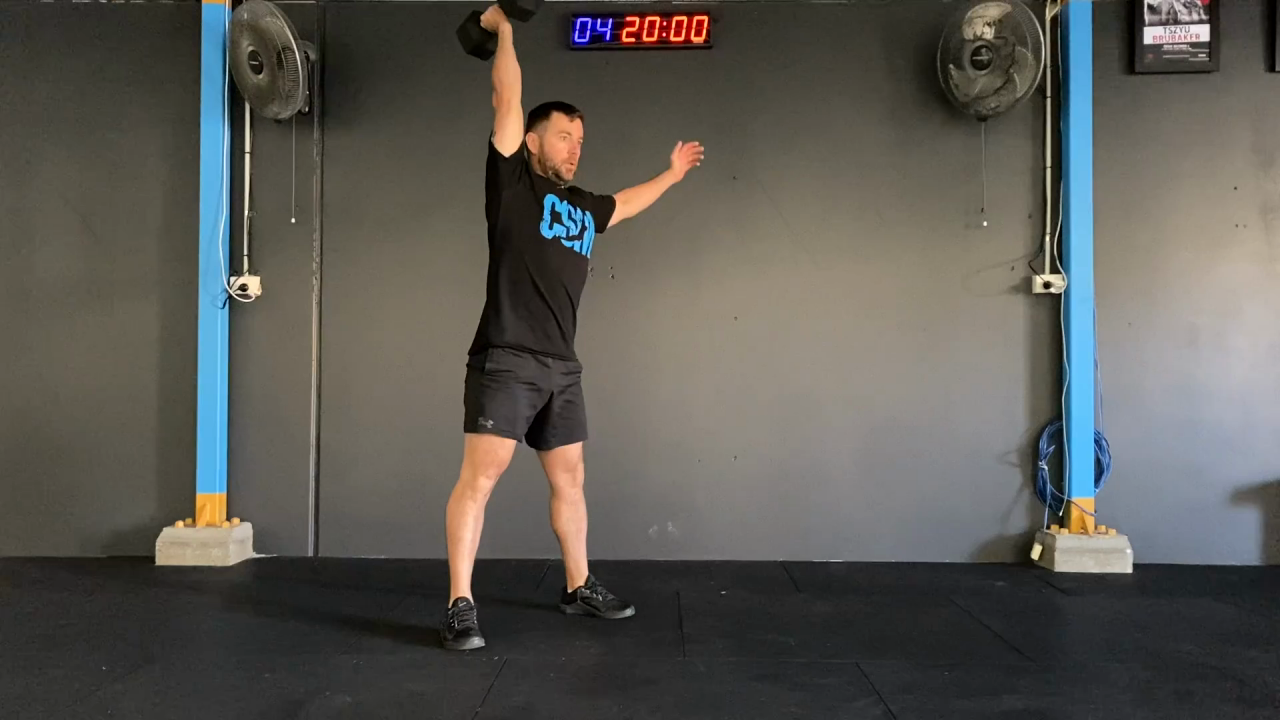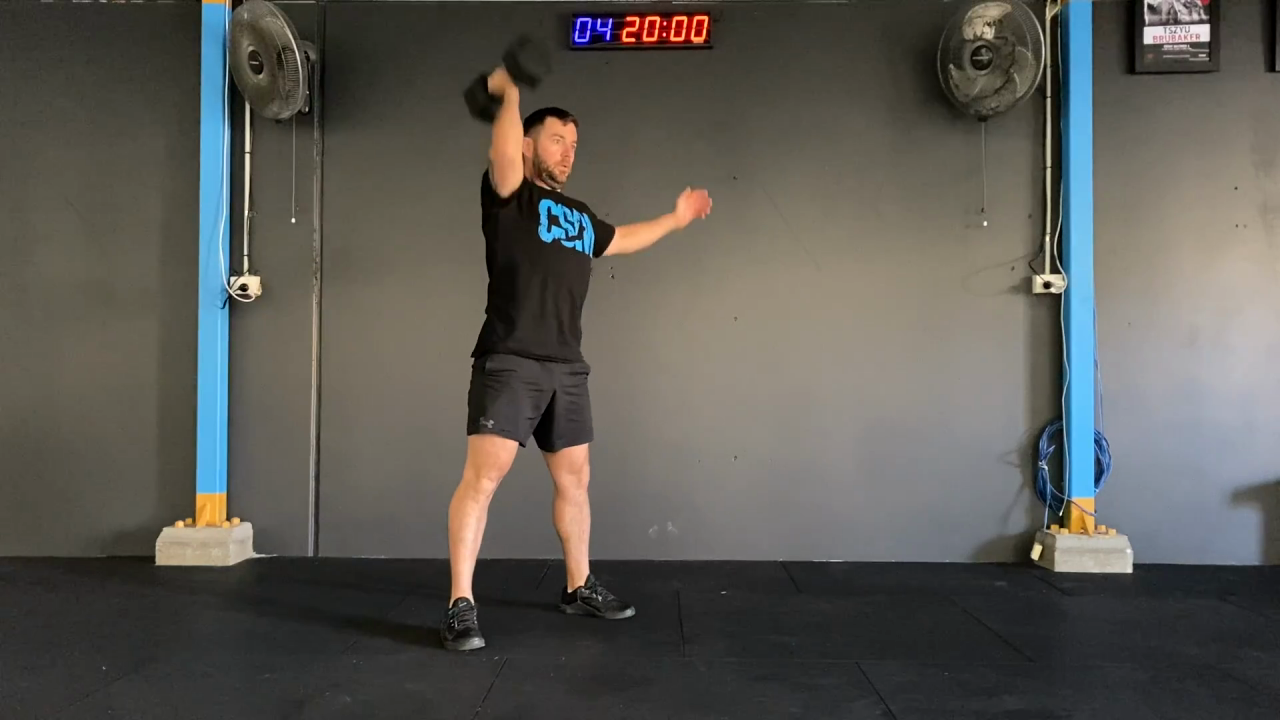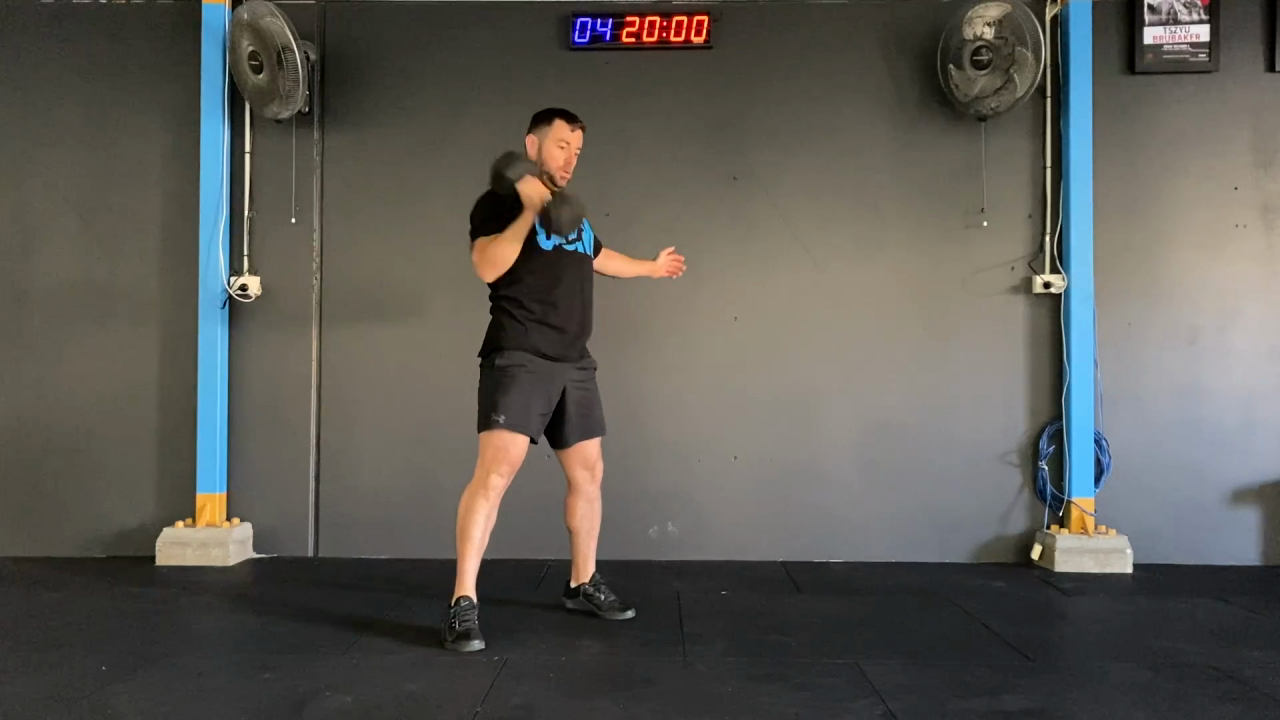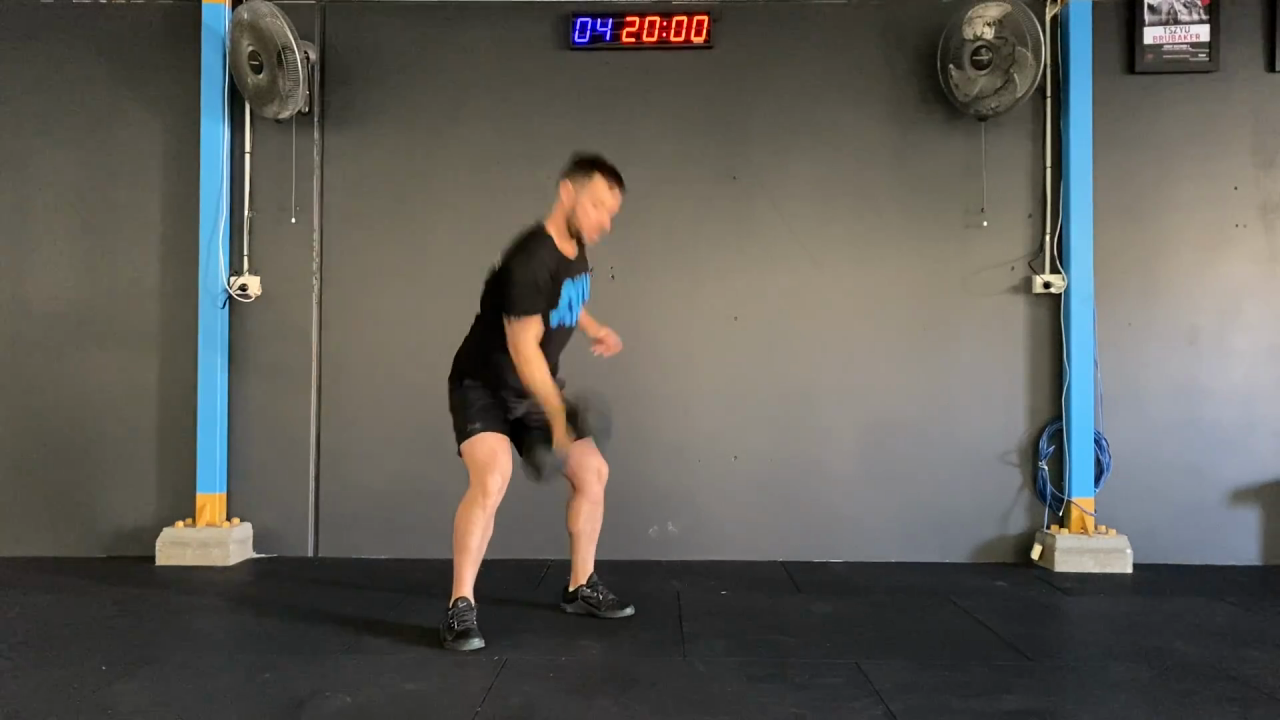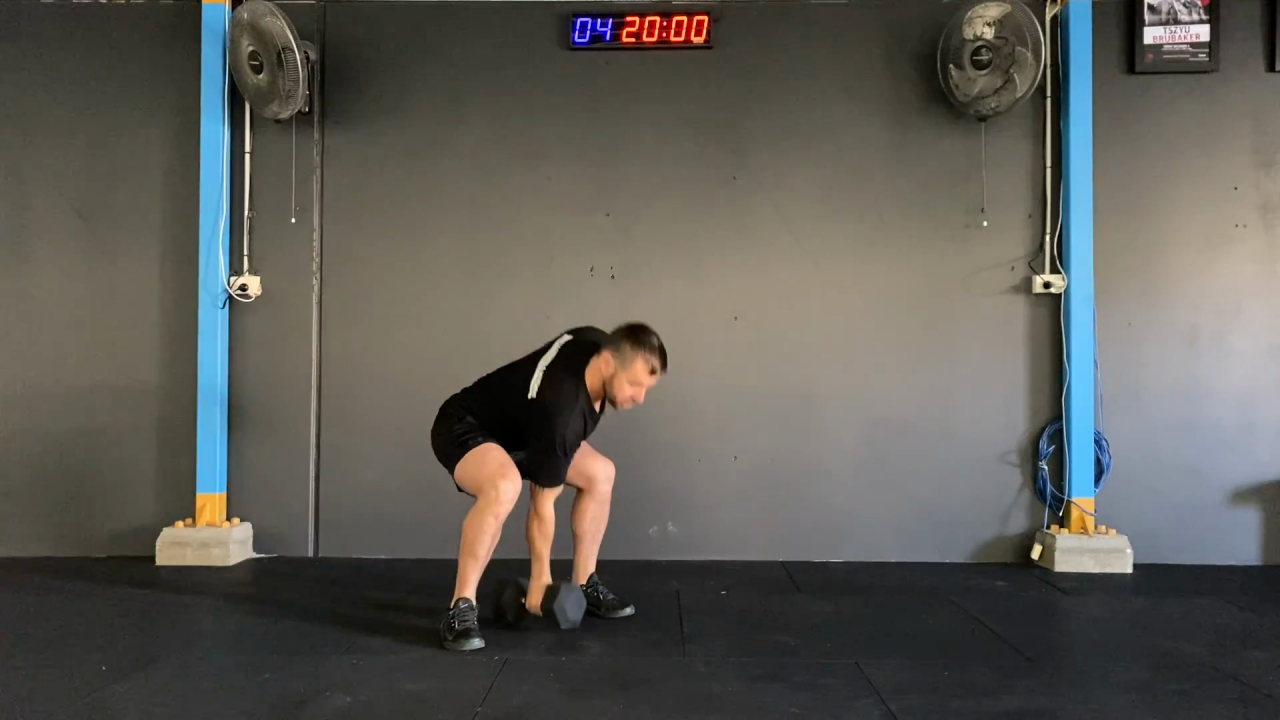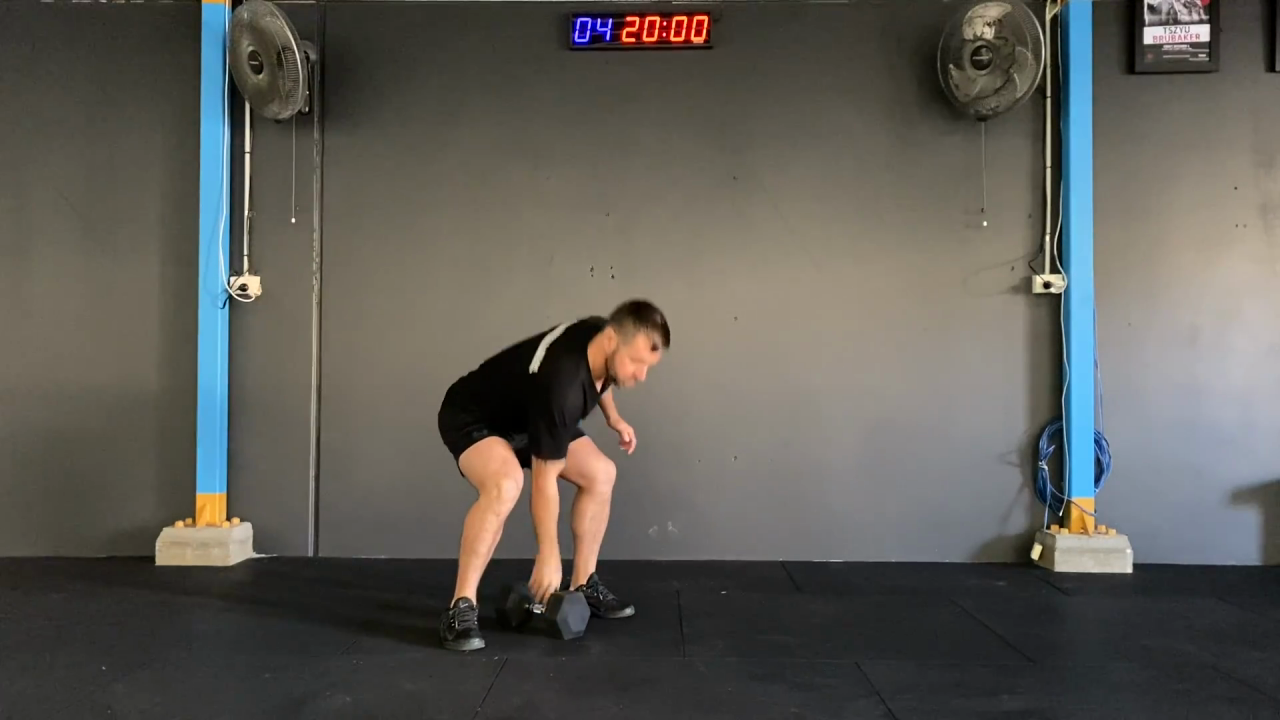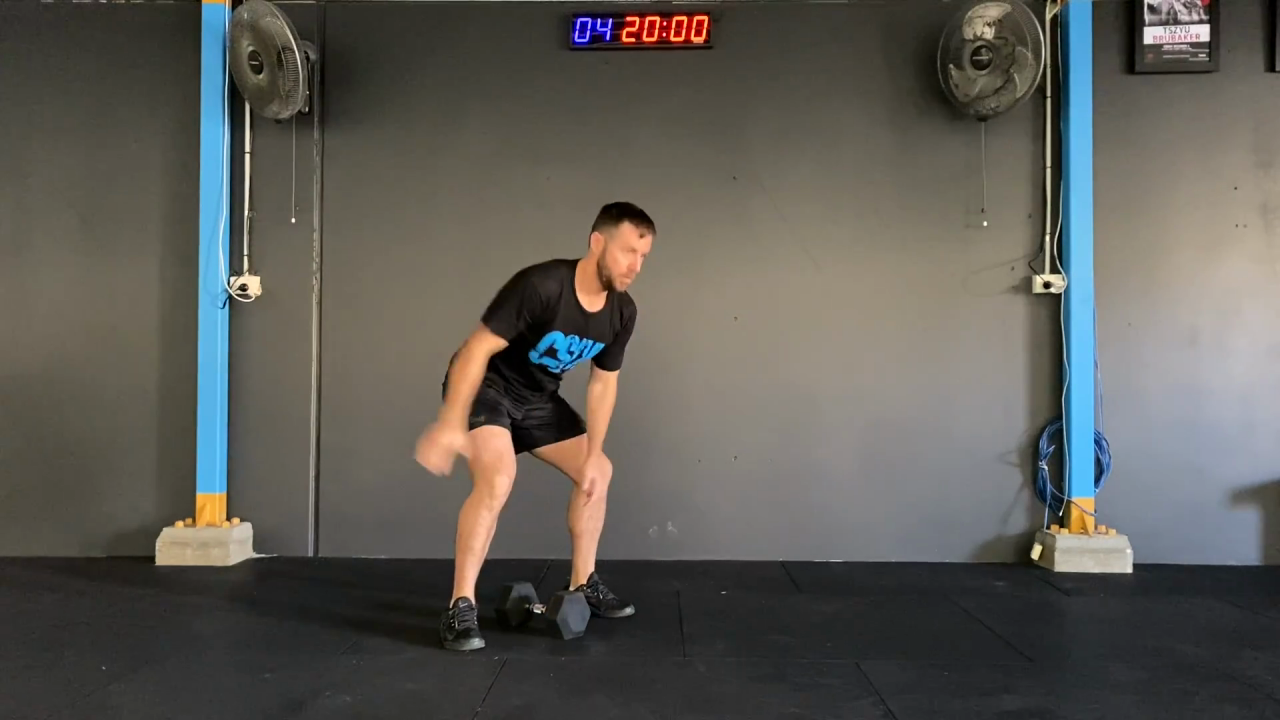
dt=0.4s
person 1, frame 1
left shoulder: (582, 206)
right shoulder: (512, 183)
left elbow: (626, 204)
right elbow: (506, 105)
left wrist: (672, 174)
left hip: (560, 364)
right hip: (507, 359)
left knee: (569, 478)
right knee: (481, 476)
left ankle: (579, 587)
right ankle: (460, 604)
person 1, frame 2
left shoulder: (579, 214)
right shoulder: (510, 198)
left elbow: (620, 240)
right elbow: (502, 157)
left wrist: (675, 217)
right wrist: (509, 94)
left hip: (566, 367)
right hip: (510, 363)
left knee: (574, 480)
right knee: (483, 478)
left ankle: (579, 586)
right ankle: (461, 604)
person 1, frame 3
right shoulder: (499, 203)
left elbow: (595, 256)
right elbow: (488, 266)
left wrist: (651, 267)
right wrist: (528, 210)
left hip: (574, 363)
right hip: (518, 359)
left knee: (587, 475)
right knee: (495, 473)
left ankle: (583, 583)
right ankle: (462, 603)
person 1, frame 4
left shoulder: (575, 250)
right shoulder: (531, 261)
right elbow: (523, 349)
left wrist: (594, 330)
right wrist: (559, 417)
left hip: (533, 391)
right hip: (485, 386)
left knee: (593, 473)
right knee: (492, 481)
left ankle: (581, 586)
right ankle: (461, 605)
person 1, frame 5
left shoulder: (594, 342)
right shoulder: (561, 412)
right elbow: (542, 507)
right wrist: (541, 580)
left hip: (515, 428)
right hip: (463, 427)
left knee: (600, 476)
right knee: (505, 488)
left ankle: (584, 585)
right ankle: (461, 609)
person 1, frame 6
left shoulder: (602, 333)
right shoulder: (562, 386)
right elbow: (544, 481)
left wrist: (614, 419)
right wrist: (548, 558)
left hip: (521, 414)
right hip: (471, 416)
left knee: (600, 473)
right knee: (505, 485)
left ankle: (583, 584)
right ankle: (461, 608)
person 1, frame 7
left shoulder: (622, 312)
right shoulder: (541, 286)
left elbow: (603, 382)
right elbow: (477, 349)
left wrist: (595, 453)
right wrist: (450, 422)
left hip: (537, 393)
right hip: (485, 387)
left knee: (596, 473)
right knee: (497, 482)
left ankle: (582, 585)
right ankle: (460, 606)
